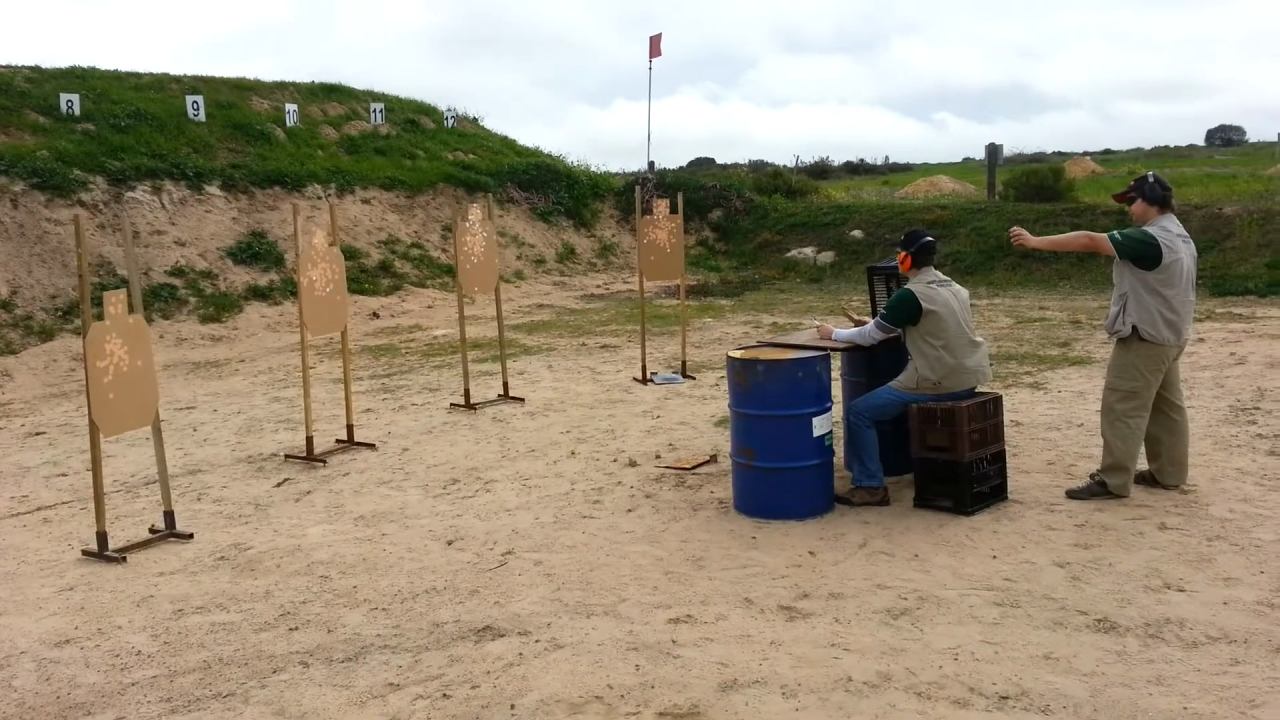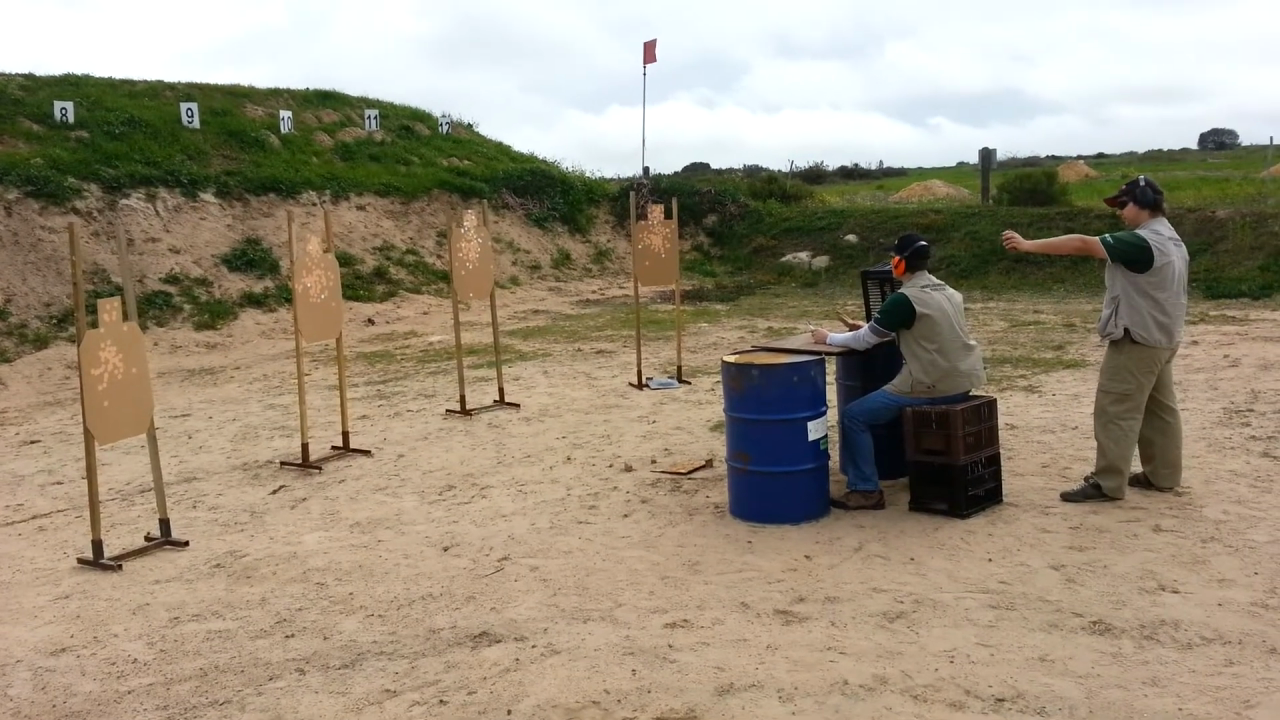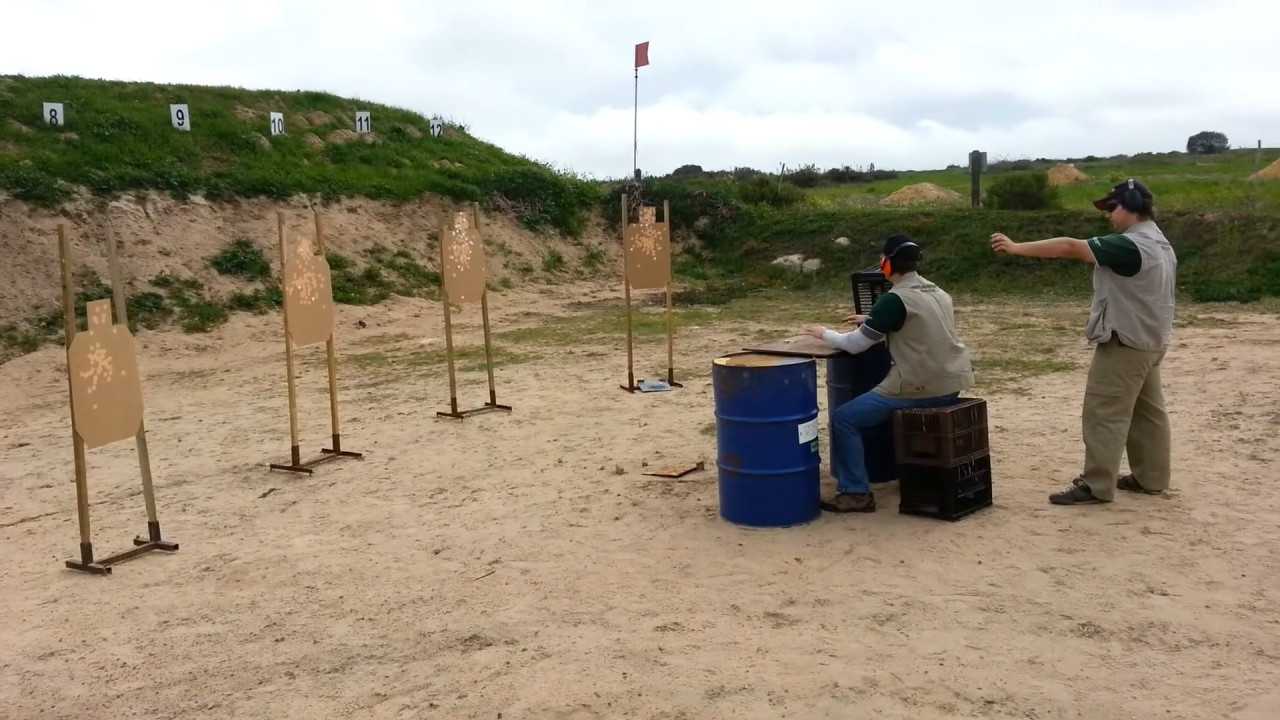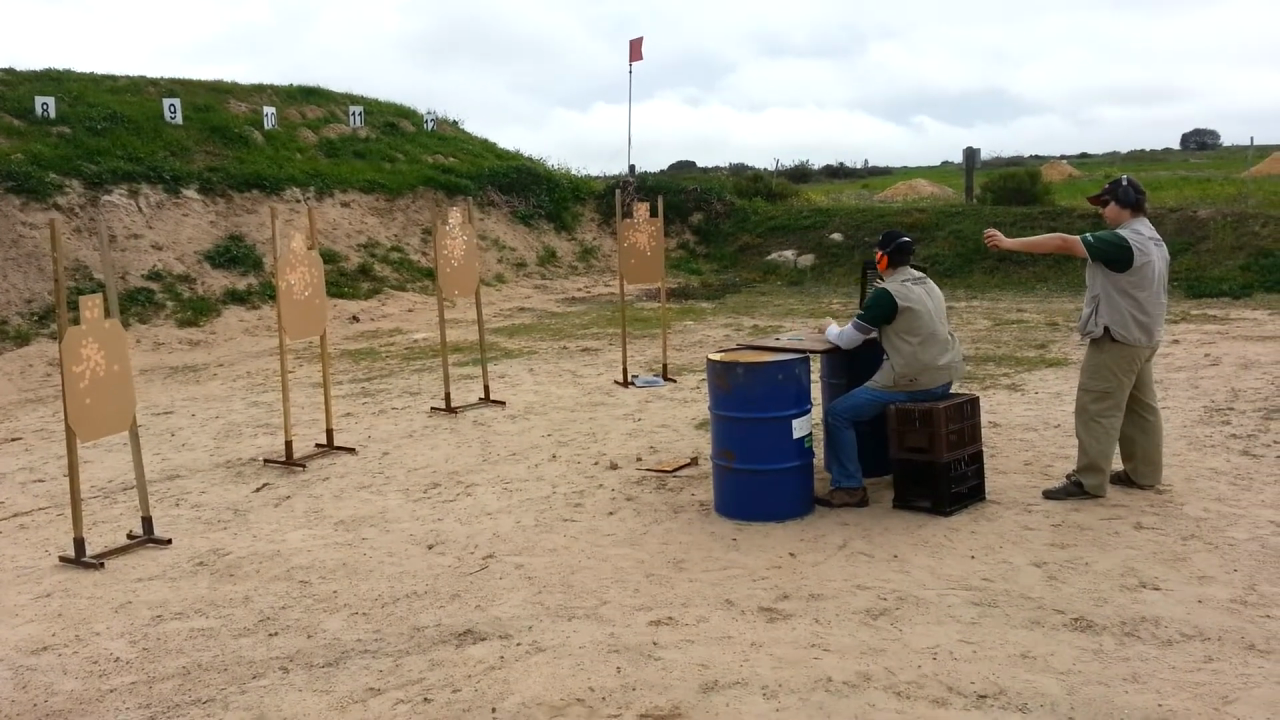
dt=0.3s
person 1, frame 1
left shoulder: (1150, 238)
right shoulder: (1180, 237)
left elbow: (1089, 241)
left wrist: (1035, 242)
left hip: (1145, 338)
right hip: (1168, 336)
left knee: (1123, 408)
right knee: (1166, 406)
left ankle: (1113, 481)
right ankle: (1168, 472)
person 1, frame 2
left shoulder: (1142, 241)
right shoulder: (1171, 240)
left elbow: (1082, 244)
left wrist: (1028, 245)
left hip: (1137, 340)
right hip: (1161, 338)
left knee: (1117, 410)
right knee: (1159, 408)
left ankle: (1108, 483)
right ankle: (1163, 474)
person 1, frame 3
left shoulder: (1129, 245)
right shoulder: (1160, 244)
left elbow: (1070, 247)
left wrist: (1016, 248)
left hip: (1125, 343)
right hip: (1149, 341)
left knee: (1104, 413)
right knee: (1148, 411)
left ankle: (1096, 485)
right ankle: (1151, 476)
person 1, frame 4
left shoulder: (1122, 241)
right shoulder: (1153, 240)
left elbow: (1062, 243)
left wrist: (1009, 243)
left hip: (1117, 339)
right hip: (1141, 337)
left knee: (1097, 409)
right knee: (1140, 406)
left ankle: (1089, 480)
right ankle: (1144, 472)
person 2, frame 1
left shoulder: (910, 295)
right shoulder: (953, 287)
left elbow: (870, 336)
left wrist: (834, 333)
right wrist: (876, 324)
left hip: (938, 383)
right hip: (969, 378)
left knee: (858, 412)
left ankle: (870, 487)
person 2, frame 2
left shoulder: (904, 299)
right shoulder: (947, 291)
left elbow: (865, 341)
left wrist: (828, 337)
right wrist: (872, 328)
left hip: (932, 386)
right hip: (963, 382)
left knee: (853, 416)
left ankle: (866, 491)
person 2, frame 3
left shoulder: (893, 299)
right shoulder: (937, 292)
left elbow: (856, 344)
left wrist: (826, 333)
right wrist: (871, 321)
left hip: (920, 389)
right hip: (952, 385)
left knee: (844, 419)
left ankle: (856, 493)
person 2, frame 4
left shoulder: (885, 294)
right shoulder: (927, 283)
left elbow: (847, 340)
left wrist: (830, 327)
left hip: (911, 383)
right hip: (944, 379)
left knee: (837, 414)
left ankle: (849, 488)
